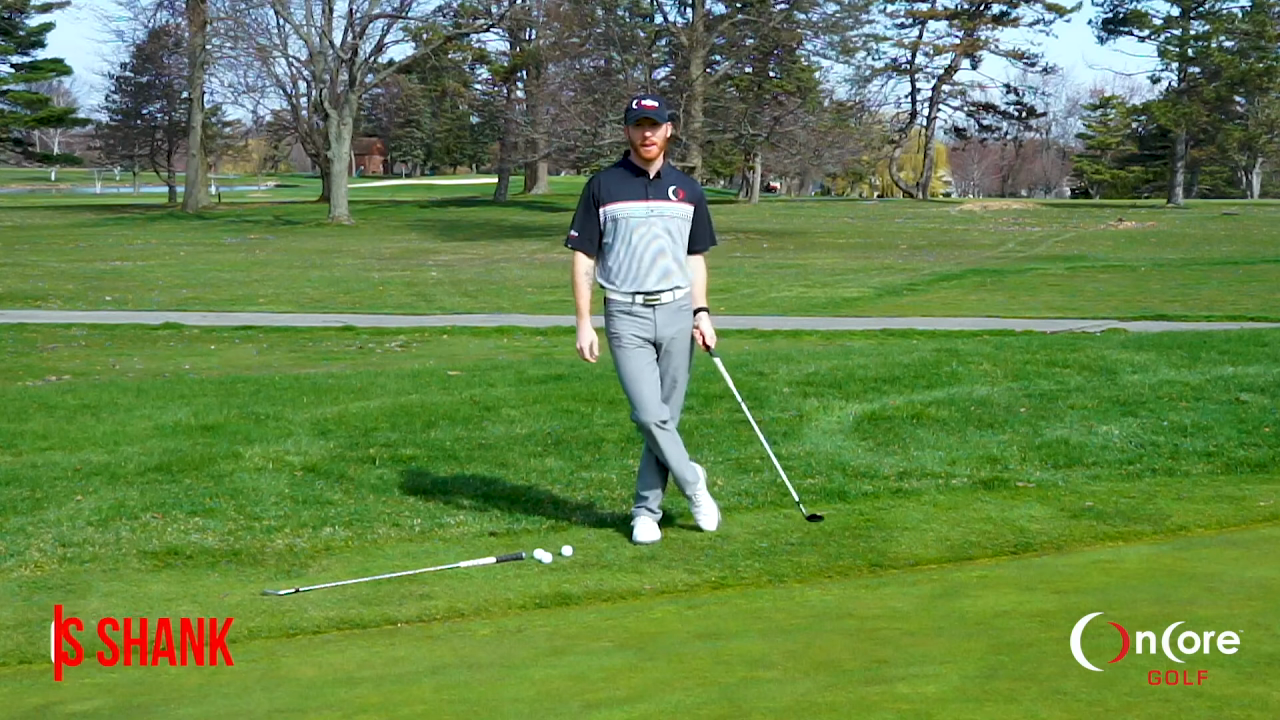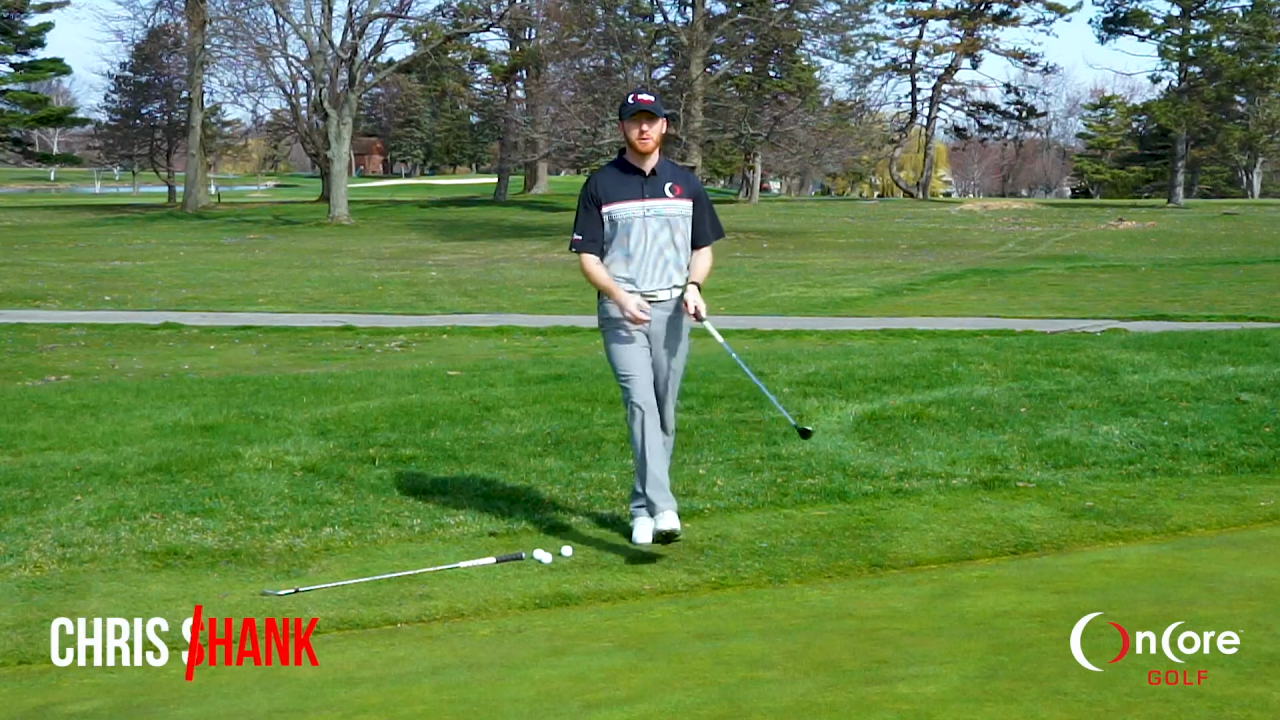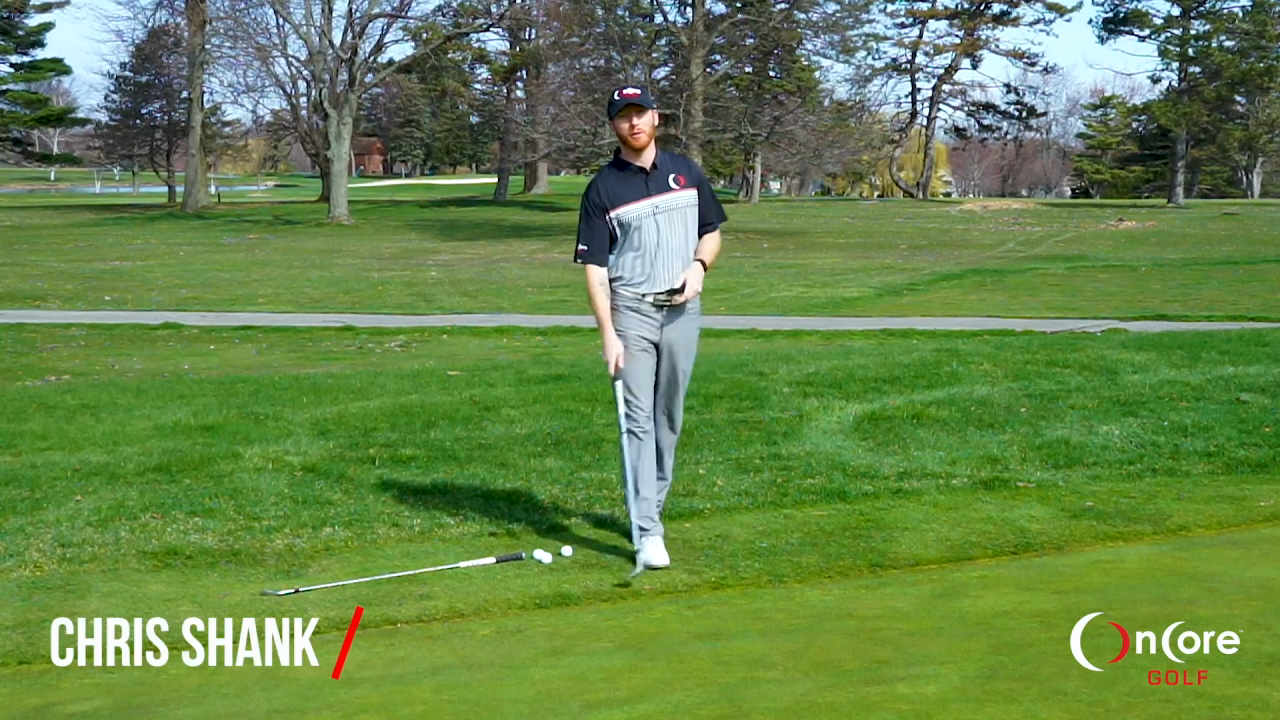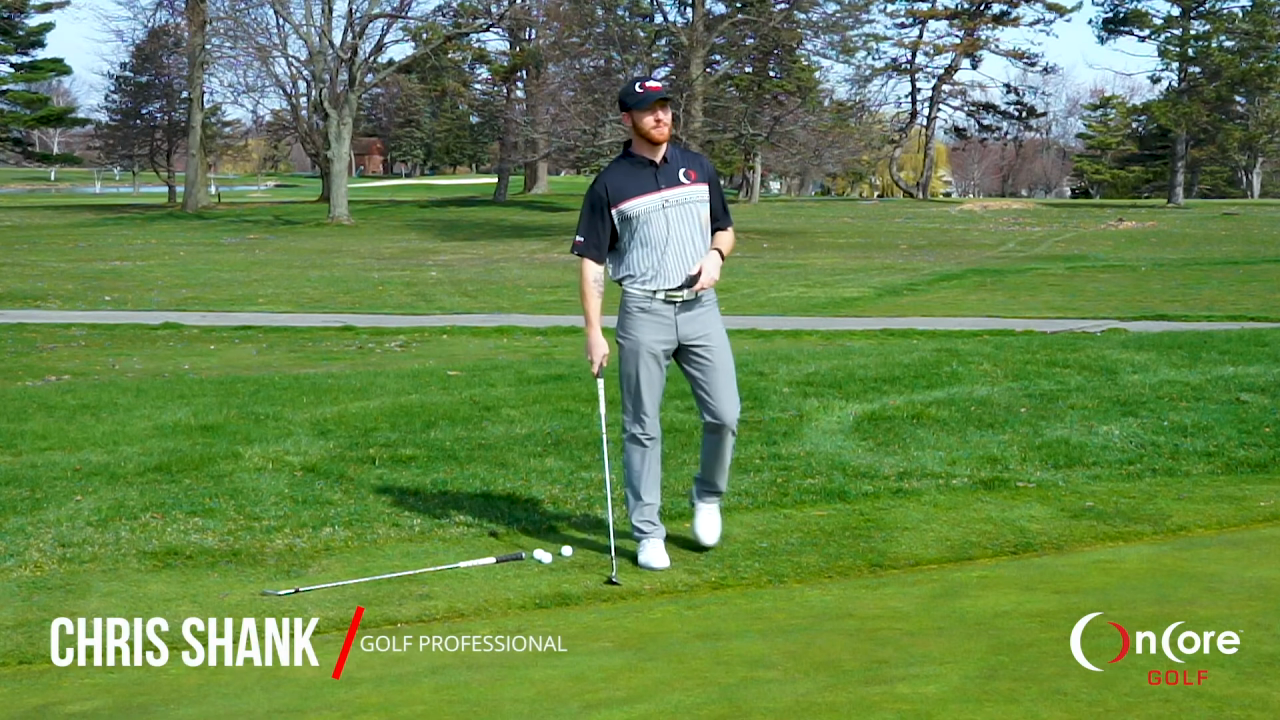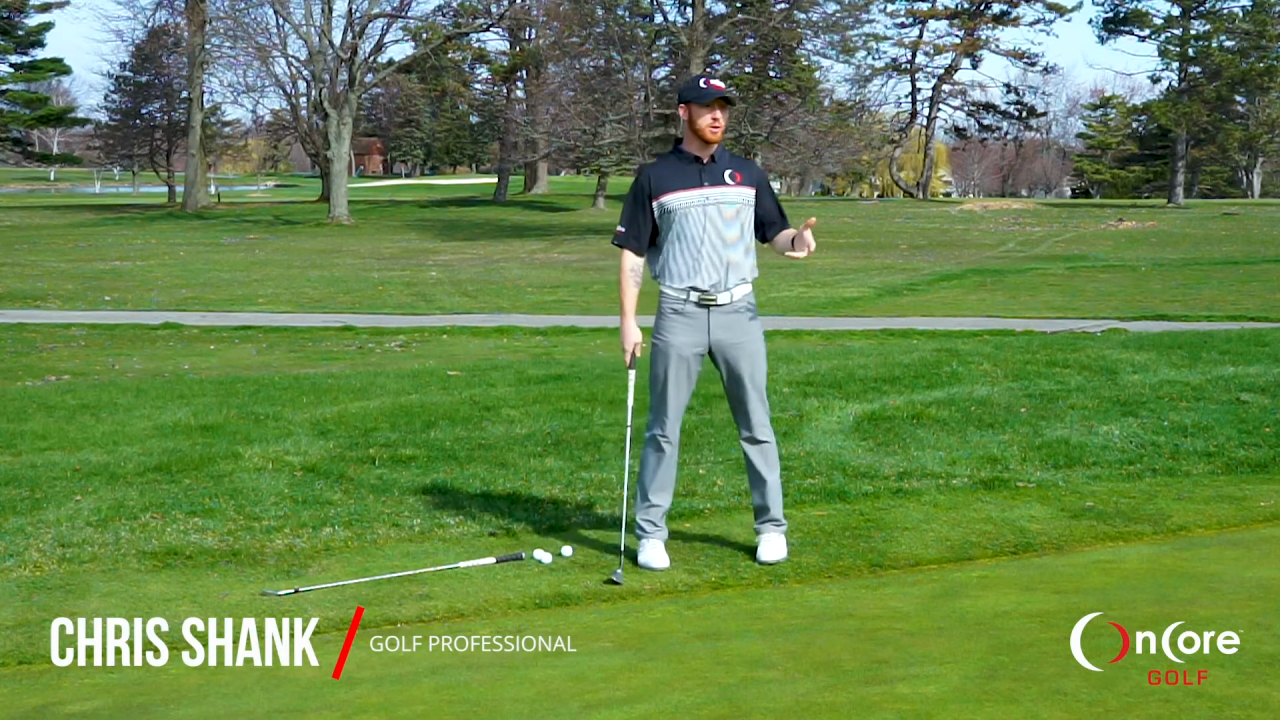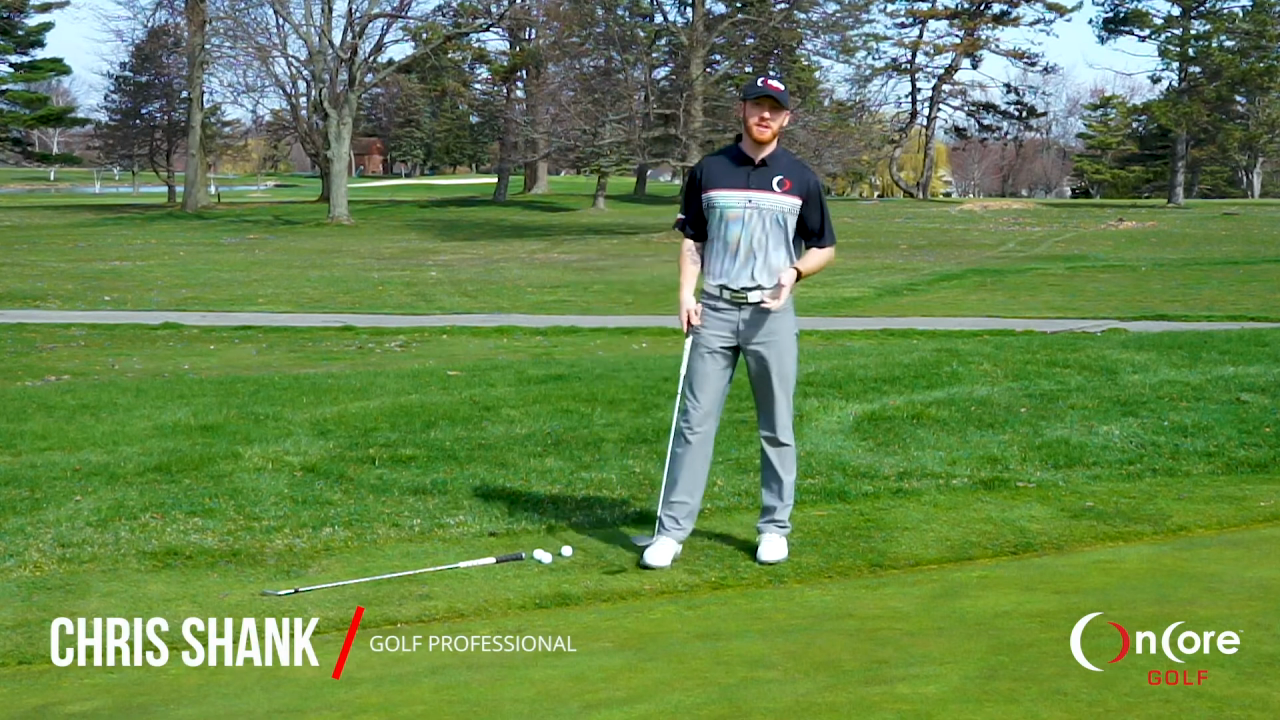
dt=0.5s
person 1, frame 1
left shoulder: (688, 189)
right shoulder: (602, 185)
left elbow: (695, 257)
right elbow: (583, 257)
left wrist: (701, 313)
right wrist: (583, 322)
left hip: (676, 313)
right hip: (626, 315)
left knee: (667, 415)
right knee: (649, 415)
left ankle: (647, 509)
right ankle: (691, 481)
person 1, frame 2
left shoulder: (686, 183)
right shoulder: (600, 184)
left elbow: (703, 249)
right elbow: (588, 256)
left wrist: (693, 287)
right wrist: (619, 296)
left hip: (671, 311)
right hip: (622, 311)
left knee: (663, 416)
right knee: (640, 401)
left ankle: (642, 509)
right ankle: (662, 507)
person 1, frame 3
left shoulder: (687, 171)
right shoulder: (602, 189)
left elbow: (713, 231)
right elbow: (593, 267)
left wrist: (698, 267)
right wrist: (607, 334)
left hip: (682, 312)
right hip: (631, 313)
left knee: (667, 420)
right knee: (636, 422)
left ankle: (649, 507)
right ankle: (648, 532)
person 1, frame 4
left shoulder: (697, 167)
right shoulder: (609, 183)
left elbow: (724, 230)
right elbow: (592, 261)
left wrist: (715, 256)
right wrist: (593, 331)
left hip: (699, 309)
right hip: (643, 313)
left knee: (724, 414)
right knee: (643, 427)
left ankle: (708, 495)
right ankle: (648, 532)
person 1, frame 5
left shoulder: (748, 173)
right shoulder: (653, 177)
left elbow: (774, 233)
right elbow: (633, 253)
left wrist: (795, 240)
right wrist: (627, 321)
left hip: (737, 313)
right hip: (679, 315)
left knee: (755, 427)
right knee: (664, 427)
left ankle: (771, 525)
right ankle: (650, 531)
person 1, frame 6
left shoulder: (802, 178)
right shoulder: (707, 171)
left elbow: (823, 247)
right elbow: (692, 240)
left wrist: (795, 273)
right wrist: (685, 293)
left hip: (770, 315)
right hip: (715, 311)
left knee: (776, 427)
right knee: (695, 421)
left ankle: (774, 527)
right ankle: (670, 530)
